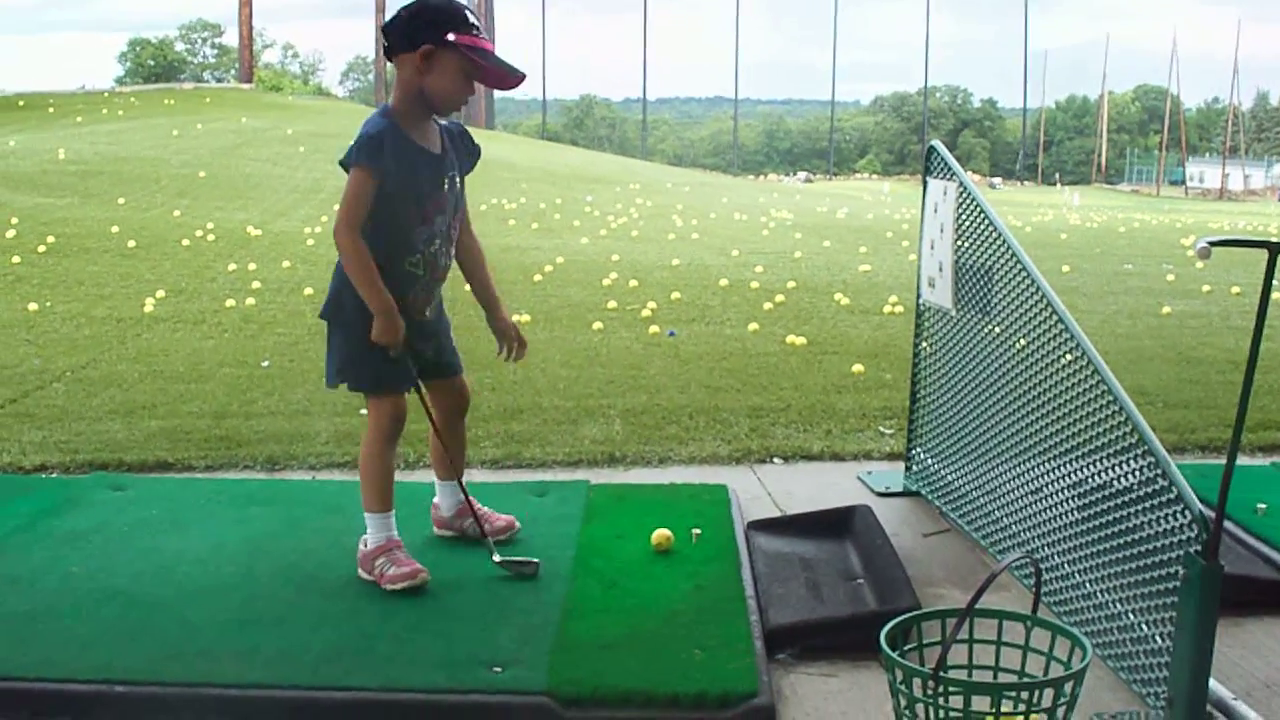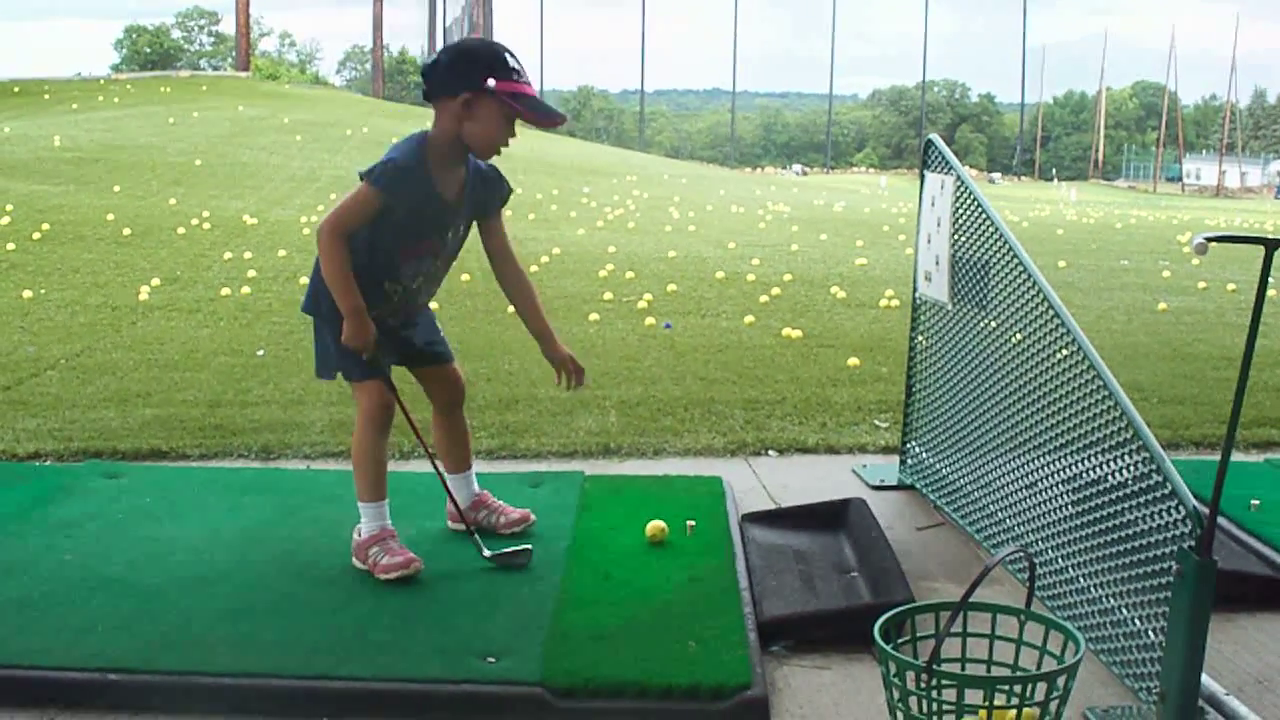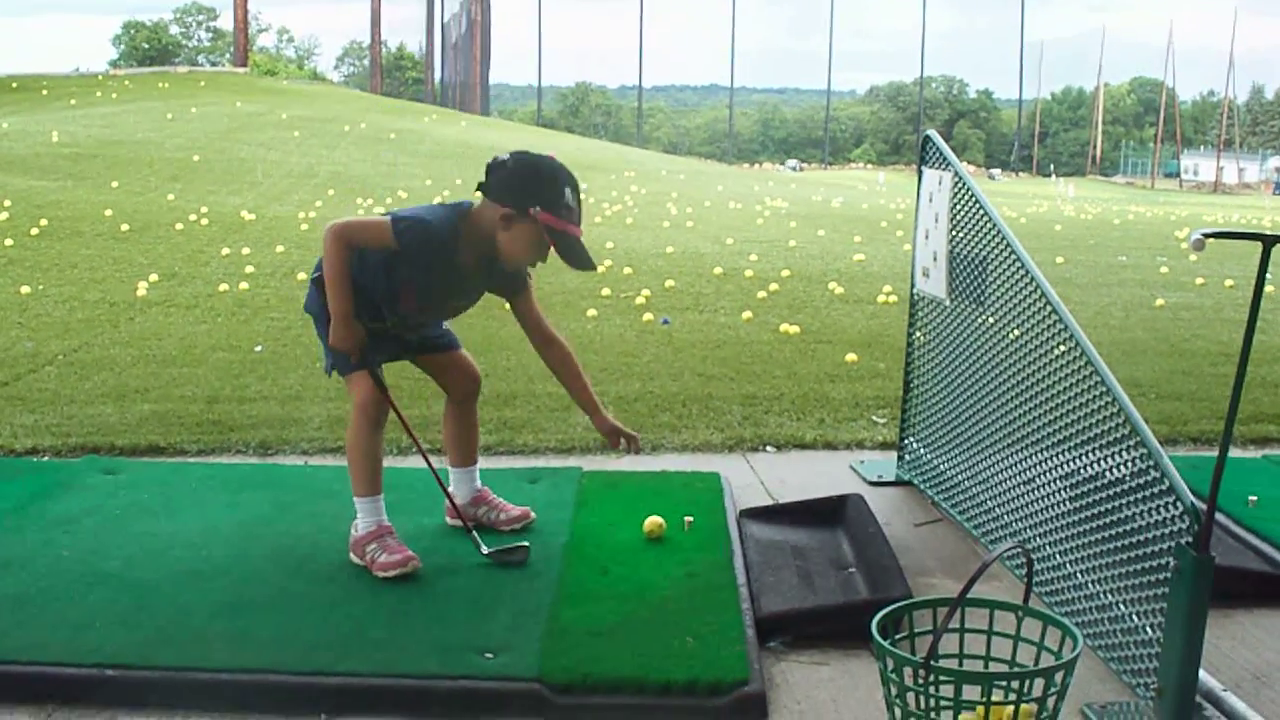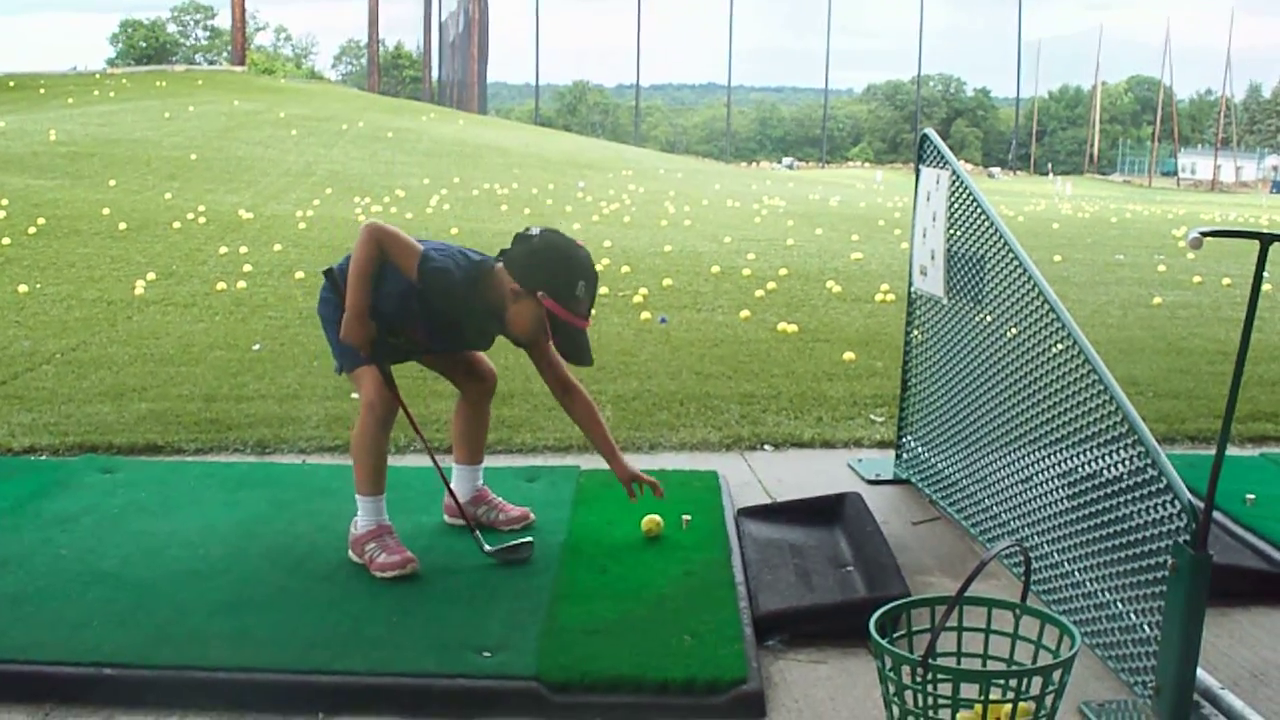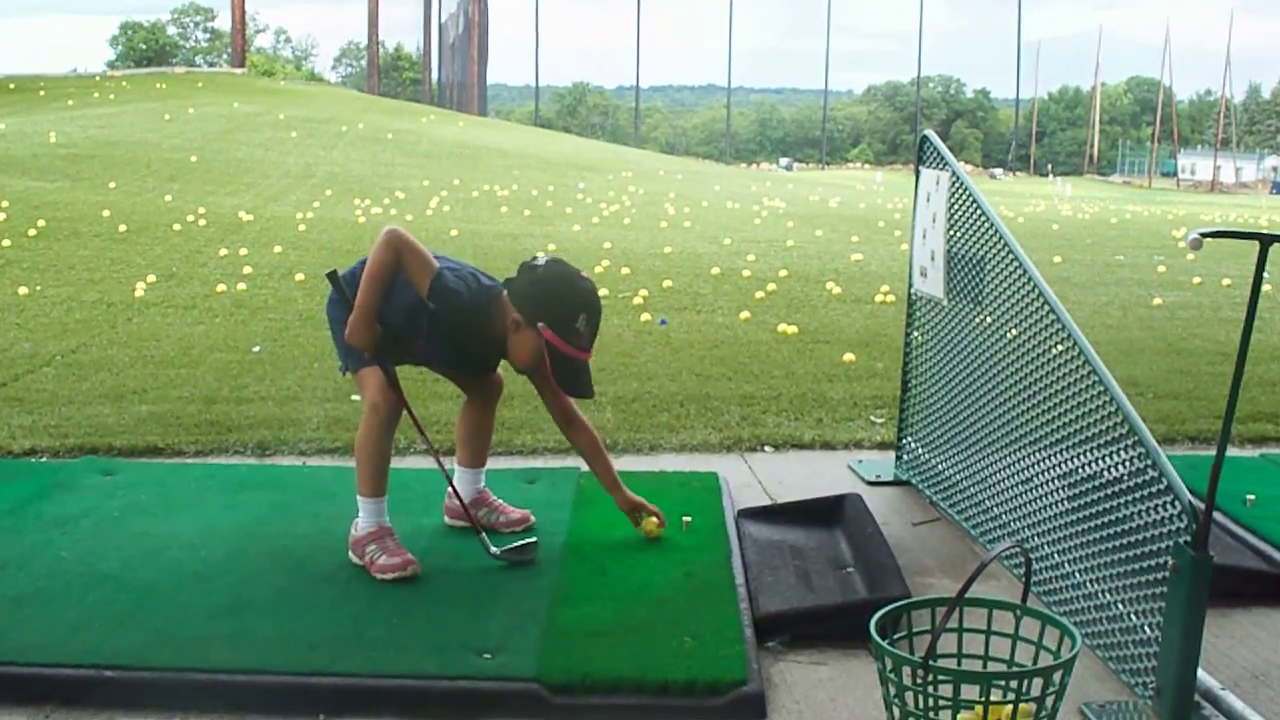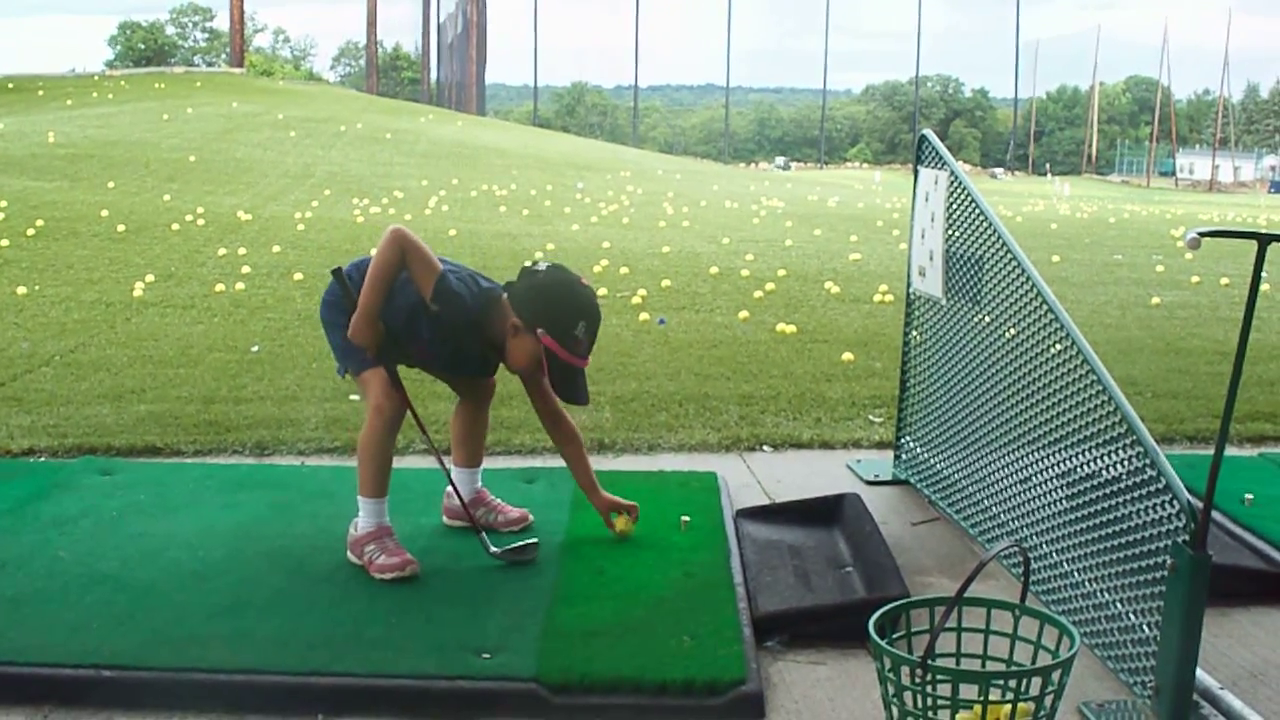
dt=0.2s
person 1, frame 1
left shoulder: (452, 142)
right shoulder: (380, 140)
left elbow: (462, 234)
right elbow: (346, 232)
left wrist: (497, 313)
right wrist: (384, 313)
left hip: (422, 304)
right hip: (366, 307)
left knee: (454, 398)
right knee: (388, 413)
left ankle: (451, 506)
right ankle: (377, 543)
person 1, frame 2
left shoulder: (481, 182)
right shoulder: (403, 169)
left elbow: (507, 268)
right elbow: (331, 232)
left wrist: (551, 346)
right wrist: (355, 319)
left hip: (403, 301)
right hip: (350, 297)
left knee: (450, 386)
right knee: (377, 403)
left ankle: (465, 500)
right ankle: (372, 535)
person 1, frame 3
left shoulder: (501, 263)
right shoulder: (431, 233)
left elbow: (546, 339)
right elbow: (336, 234)
left wrist: (599, 416)
right wrist: (343, 321)
left hip: (402, 310)
right hip: (343, 295)
left knee: (464, 378)
right knee: (369, 395)
left ankle: (465, 495)
right ankle: (369, 530)
person 1, frame 4
left shoulder: (517, 312)
right shoulder: (449, 279)
left elbow: (567, 389)
right elbow: (371, 232)
left wrist: (619, 464)
right wrist: (356, 315)
left hip: (408, 311)
right hip: (349, 299)
left knee: (480, 379)
right knee: (379, 396)
left ankle: (466, 495)
right ankle: (367, 528)
person 1, frame 5
left shoulder: (522, 337)
right shoulder: (459, 301)
left elbow: (570, 421)
right elbow: (392, 238)
left wrist: (620, 493)
right wrist: (362, 317)
left hip: (411, 314)
right hip: (360, 304)
left knee: (486, 386)
right knee: (383, 399)
left ankle: (467, 496)
right ankle: (369, 530)
person 1, frame 6
left shoulder: (517, 340)
right shoulder: (461, 304)
left elbow: (557, 422)
right elbow: (397, 237)
left wrist: (595, 494)
right wrist: (366, 317)
left hip: (406, 314)
right hip: (355, 306)
left knee: (479, 387)
right knee: (387, 400)
left ankle: (465, 496)
right ankle: (368, 530)
